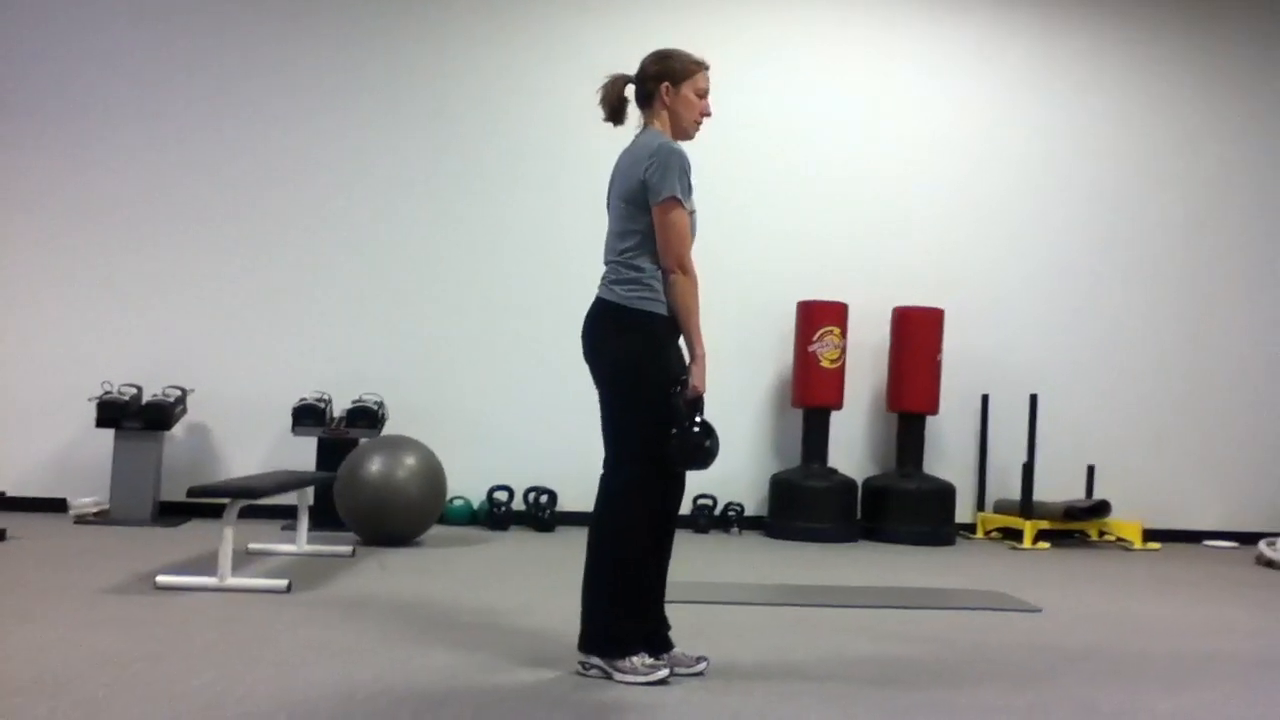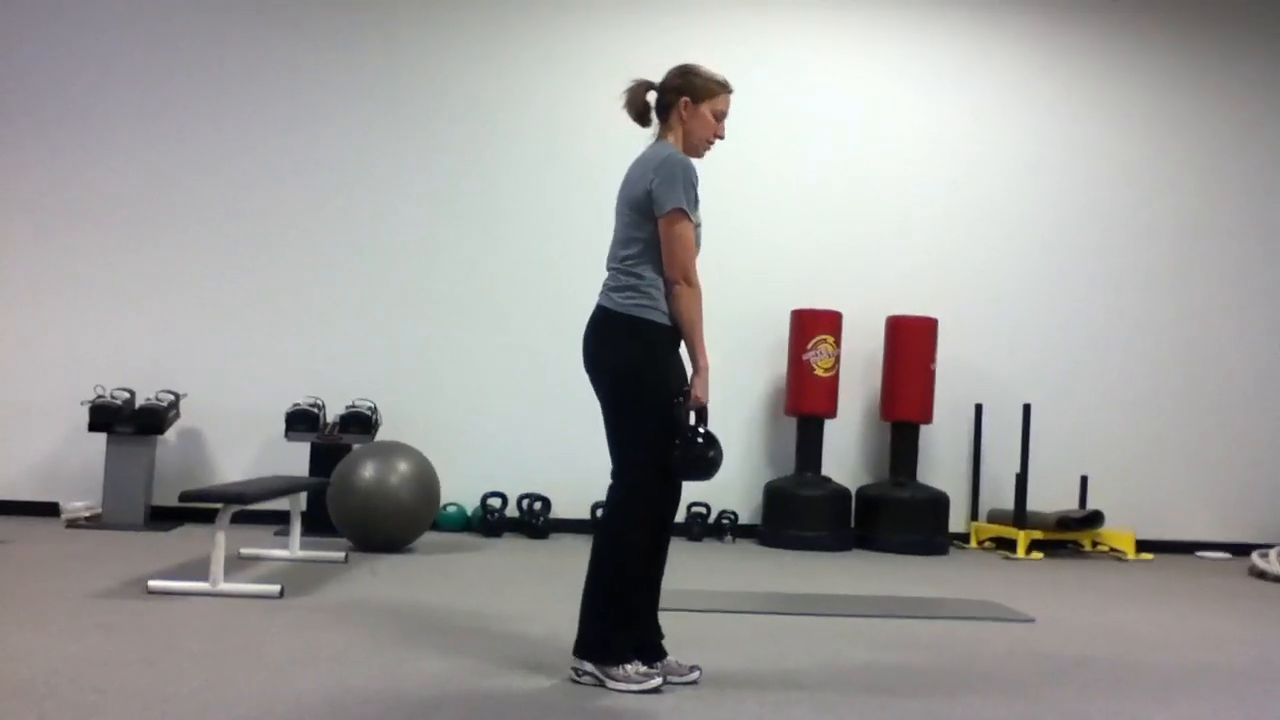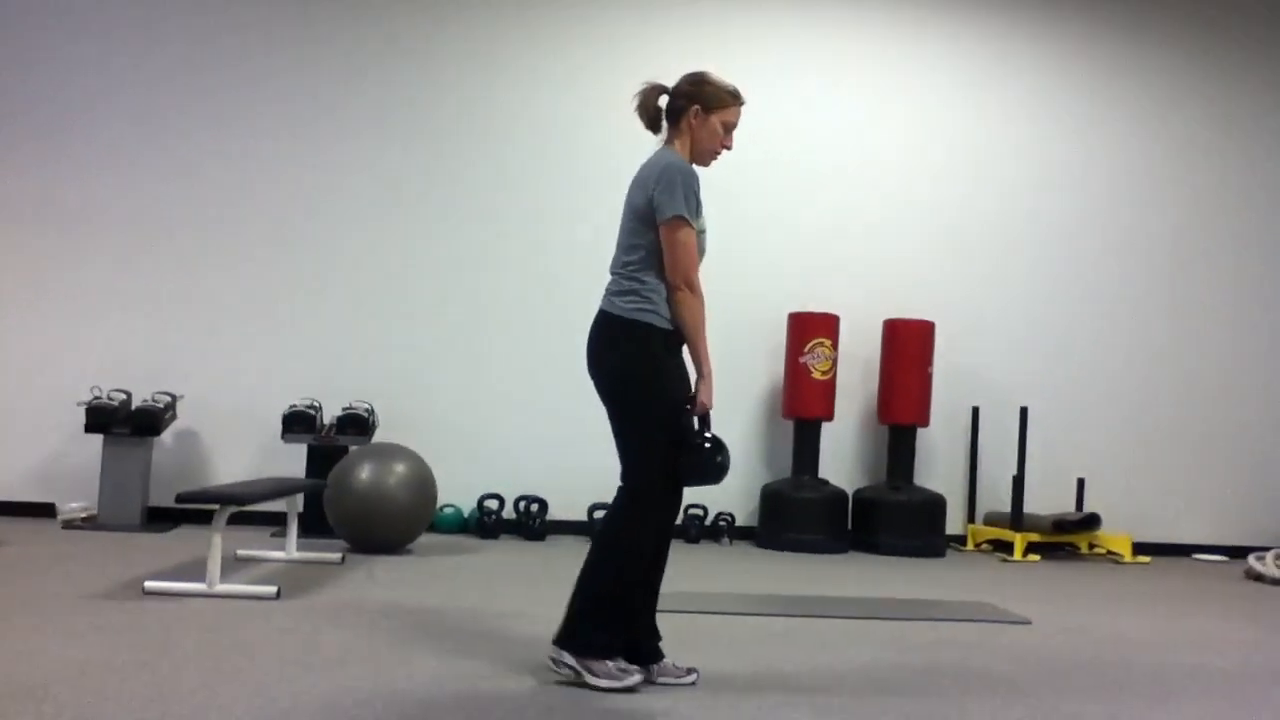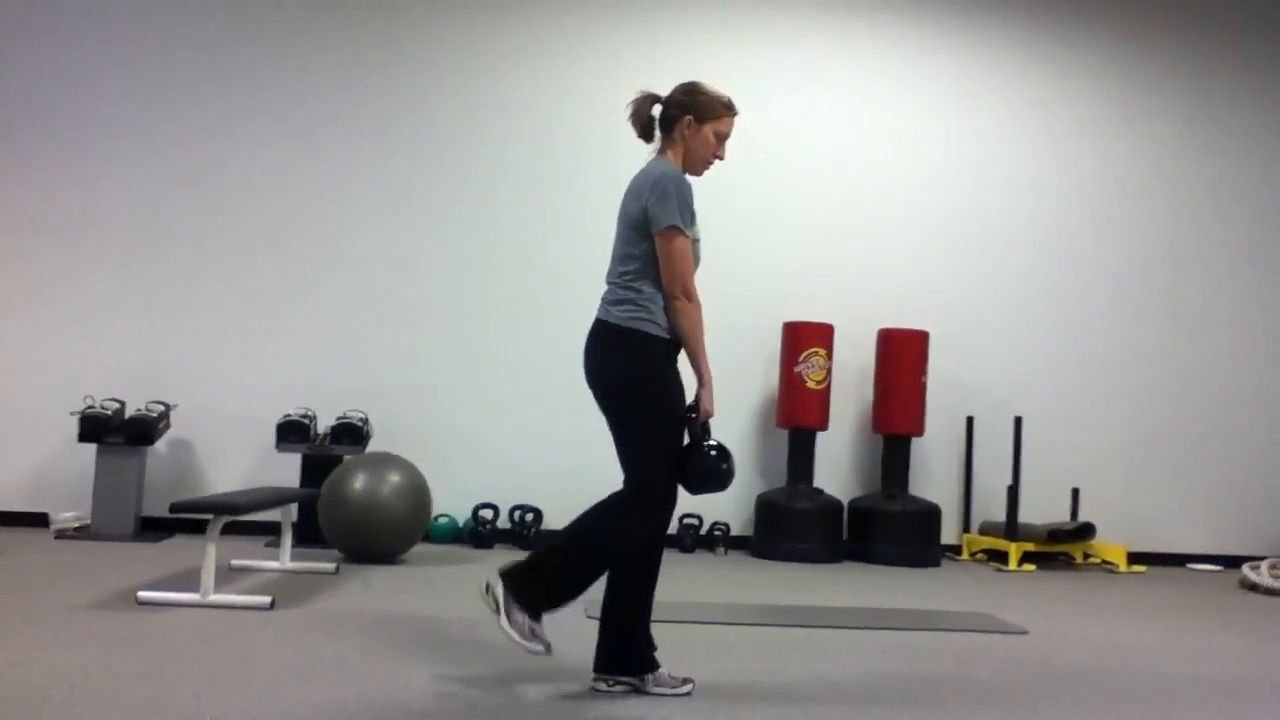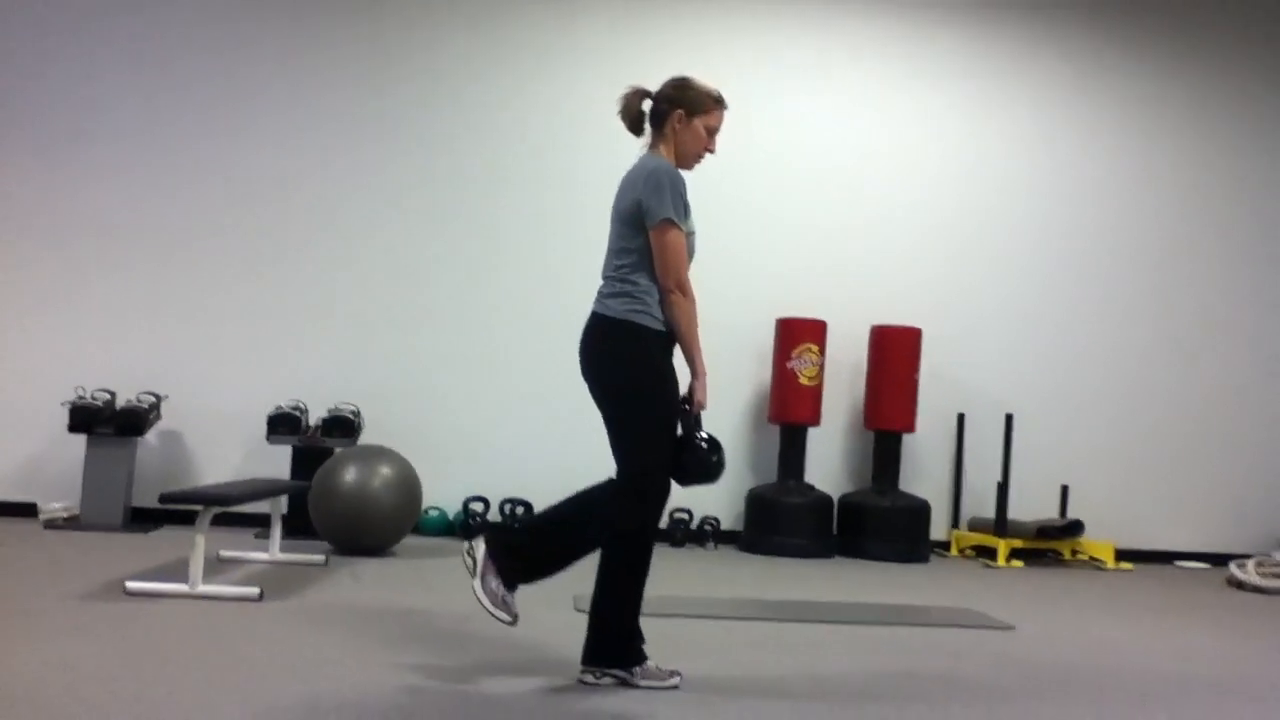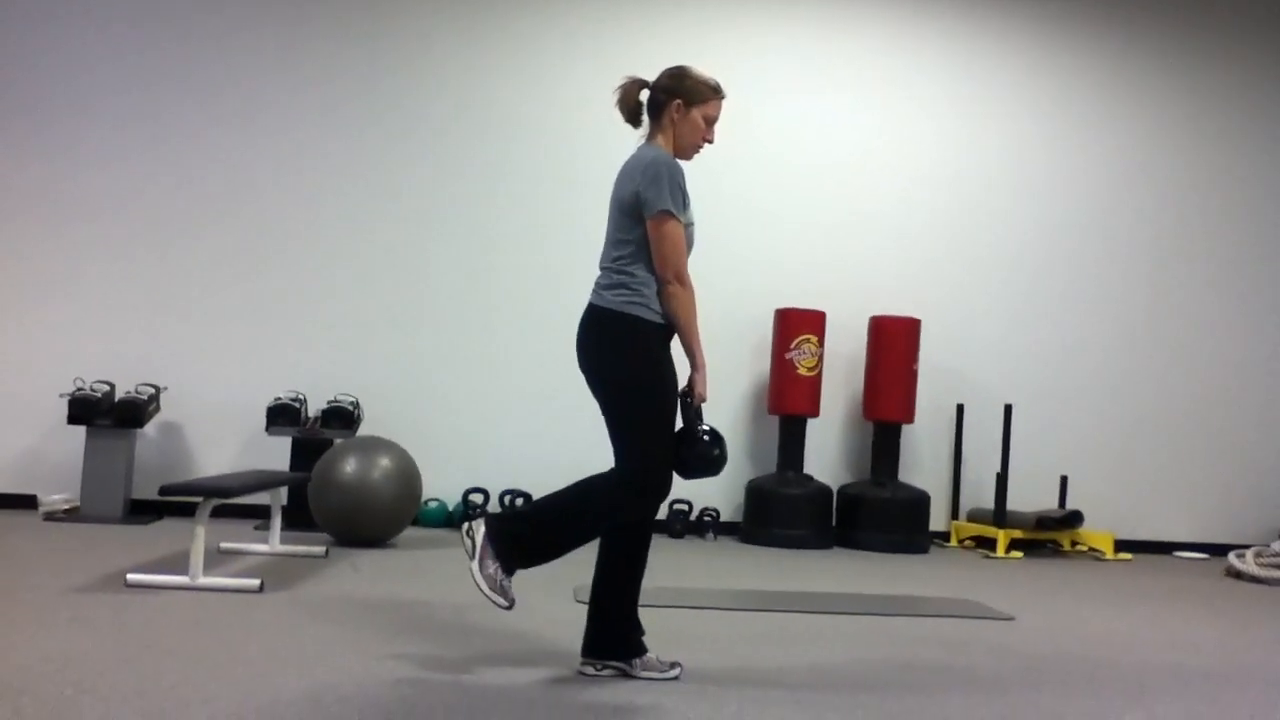
dt=0.3s
person 1, frame 1
left shoulder: (636, 154)
right shoulder: (666, 156)
right elbow: (677, 268)
left wrist: (679, 352)
right wrist: (696, 355)
left hip: (620, 329)
right hip: (638, 335)
left knee: (655, 483)
right knee: (633, 483)
left ankle: (645, 638)
right ankle: (605, 643)
person 1, frame 2
left shoulder: (649, 164)
right shoulder: (673, 167)
right elbow: (681, 280)
left wrist: (680, 362)
right wrist: (700, 366)
left hip: (623, 338)
right hip: (636, 344)
left knee: (653, 491)
right knee: (640, 491)
left ankle: (638, 646)
right ankle: (600, 650)
person 1, frame 3
left shoulder: (660, 170)
right shoulder: (676, 174)
right elbow: (681, 287)
left wrist: (685, 370)
right wrist: (704, 374)
left hip: (633, 343)
right hip: (637, 347)
left knee: (656, 492)
right knee: (648, 492)
left ankle: (633, 649)
right ankle: (581, 641)
person 1, frame 4
left shoulder: (653, 179)
right shoulder: (669, 184)
right elbow: (680, 296)
left wrist: (684, 377)
right wrist: (704, 380)
left hip: (627, 351)
right hip: (635, 355)
left knee: (650, 497)
right knee: (650, 495)
left ankle: (624, 662)
right ankle: (522, 587)
person 1, frame 5
left shoulder: (646, 175)
right shoulder: (663, 177)
right elbow: (674, 288)
left wrist: (682, 369)
right wrist: (698, 373)
left hip: (622, 344)
right hip: (631, 348)
left knee: (642, 489)
right knee: (642, 487)
left ankle: (613, 655)
right ankle: (502, 552)
person 1, frame 6
left shoulder: (644, 165)
right shoulder: (661, 169)
right elbow: (673, 280)
left wrist: (682, 360)
right wrist: (697, 365)
left hip: (619, 335)
right hip: (629, 340)
left knee: (641, 481)
right knee: (643, 479)
left ankle: (613, 647)
right ankle: (502, 538)
